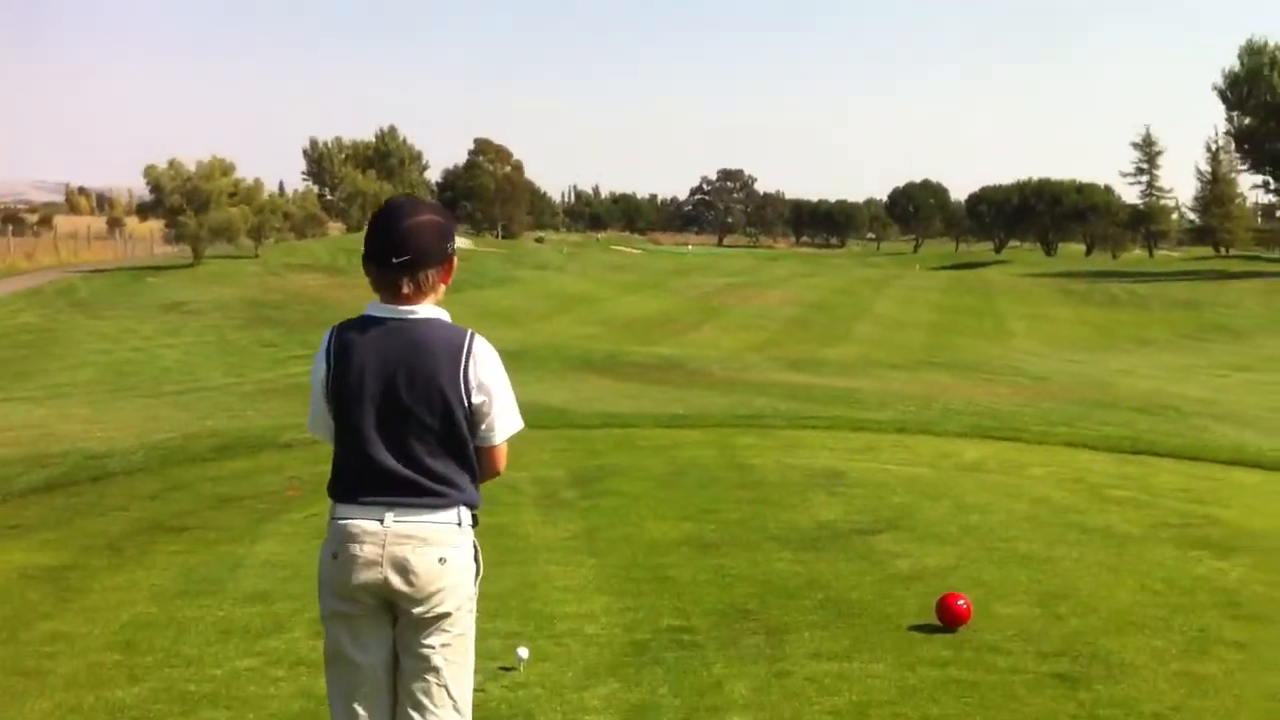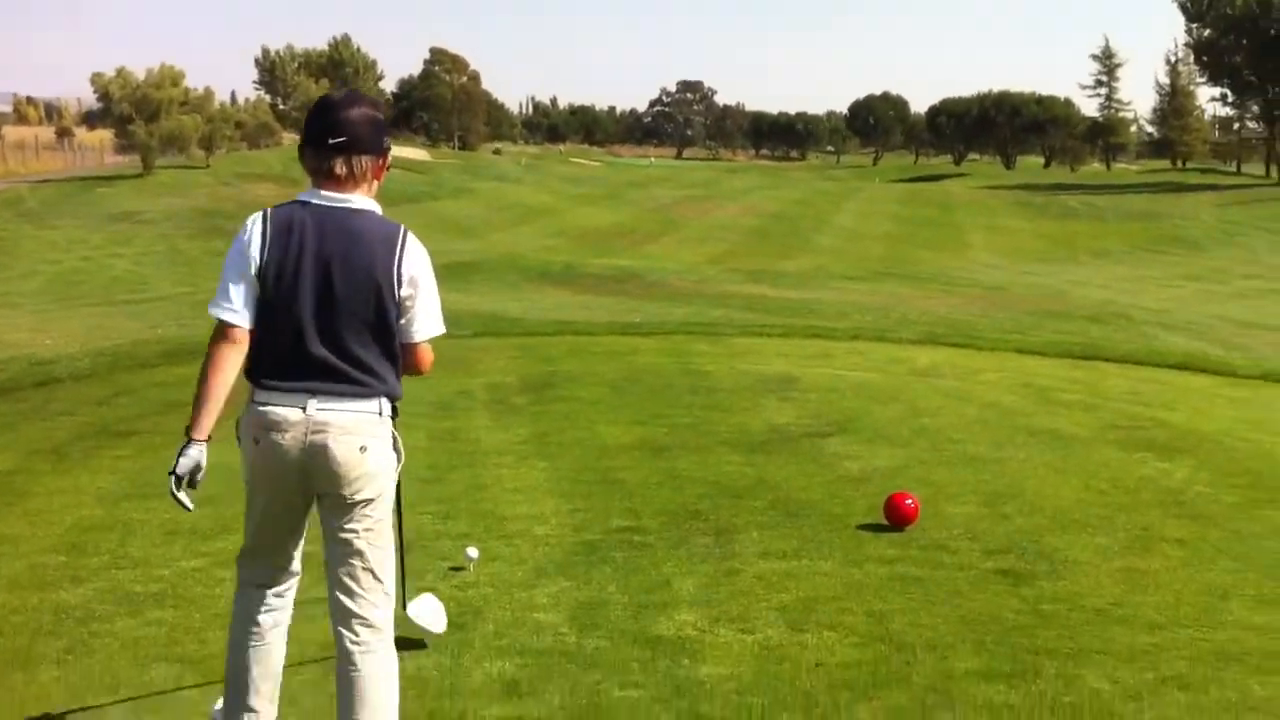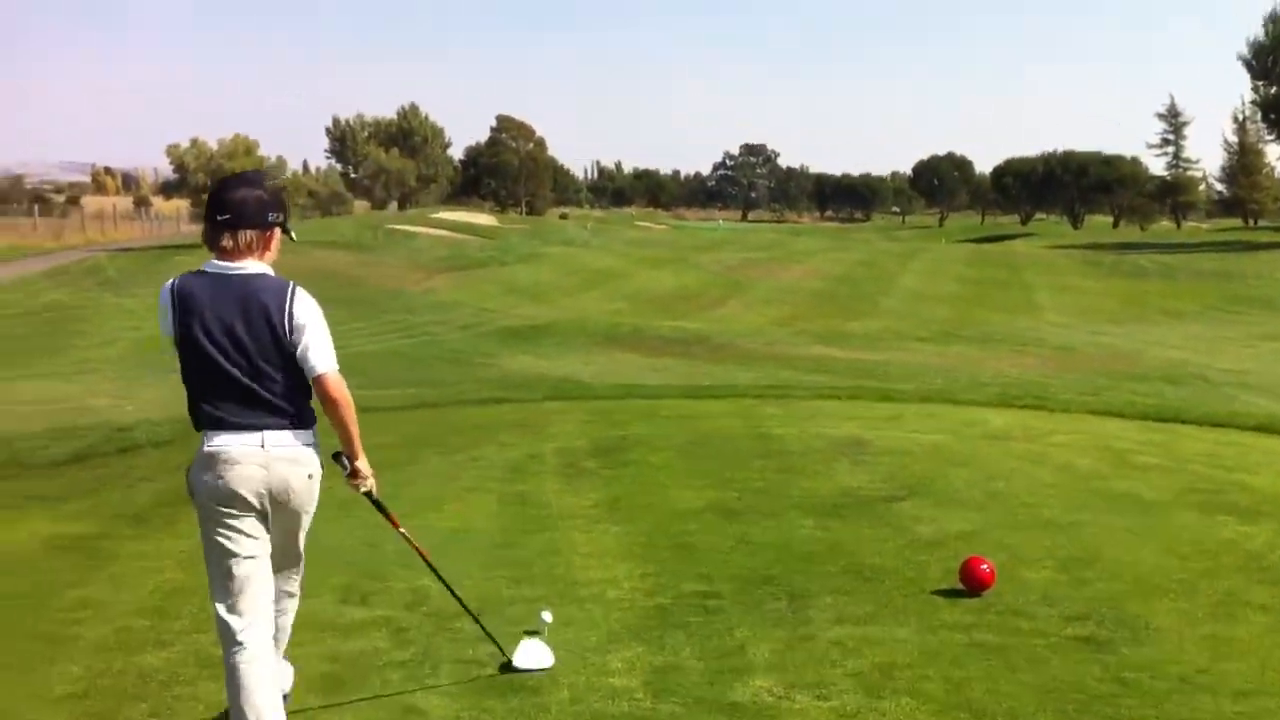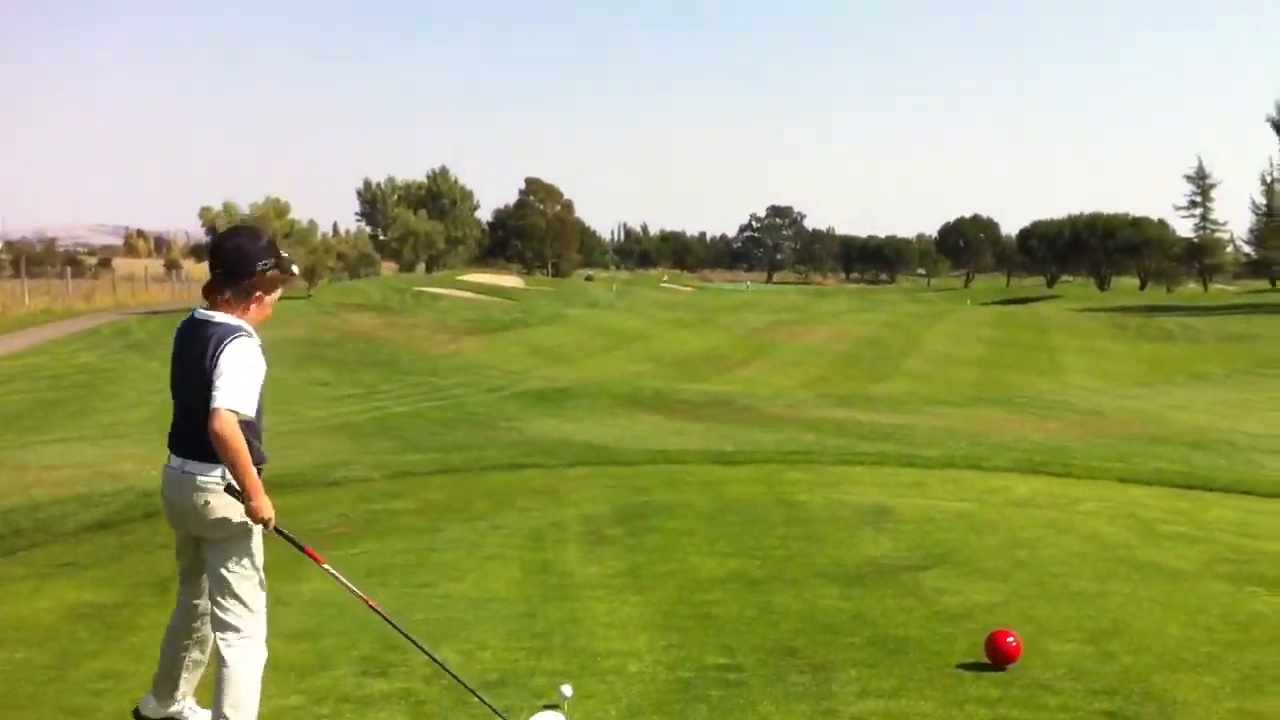
dt=0.7s
person 1, frame 1
left shoulder: (337, 346)
right shoulder: (470, 351)
left elbow: (339, 442)
right elbow: (493, 462)
left hip: (352, 539)
right hip: (437, 542)
person 1, frame 2
left shoulder: (262, 230)
right shoulder: (401, 247)
left elbow: (230, 340)
right elbow: (419, 360)
left wrist: (197, 436)
left hip: (272, 422)
right hip: (358, 430)
left knee: (263, 578)
right knee: (363, 609)
person 1, frame 3
left shoulder: (179, 295)
right shoulder: (294, 300)
right elbow: (330, 388)
left wrist: (221, 252)
right wrist: (357, 455)
left hip: (223, 461)
right hip: (292, 457)
left knee: (243, 617)
right knee: (281, 588)
person 1, frame 4
left shoulder: (188, 329)
right shoulder: (240, 346)
right elbow: (222, 425)
left wrist: (232, 264)
right wrist: (257, 493)
left hip: (179, 479)
right hip: (219, 490)
left knee: (196, 595)
right knee: (240, 627)
